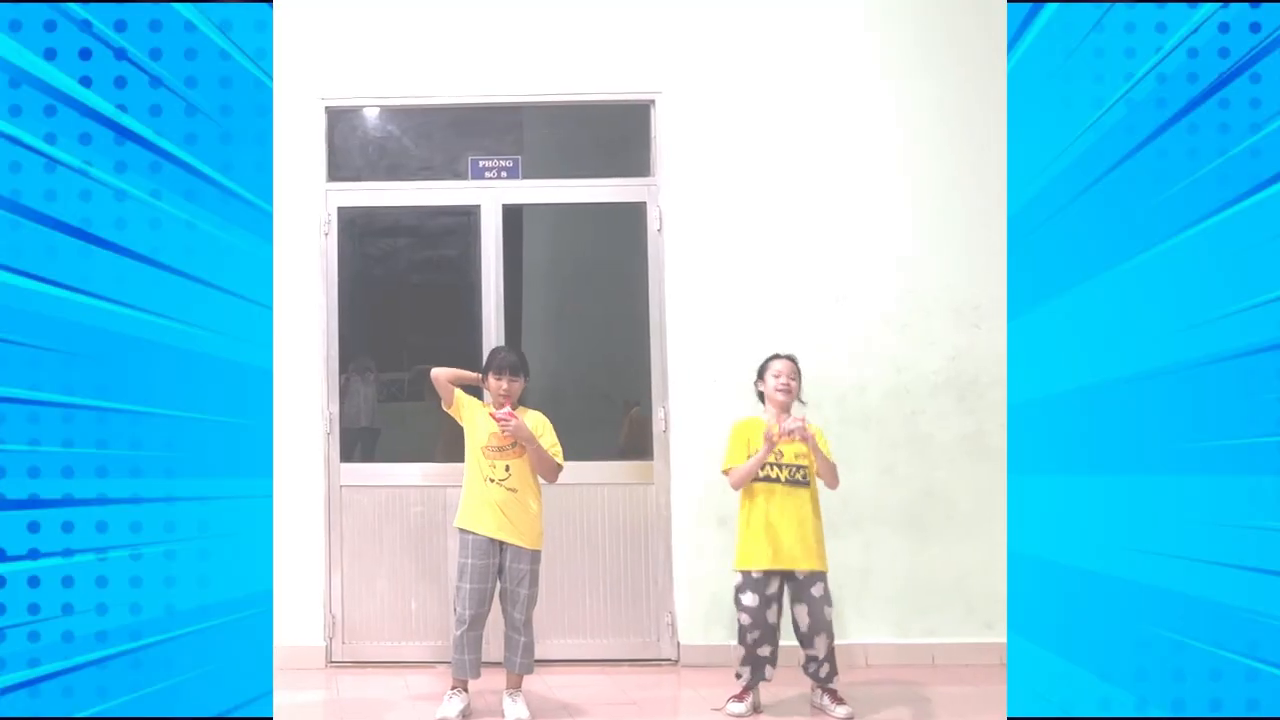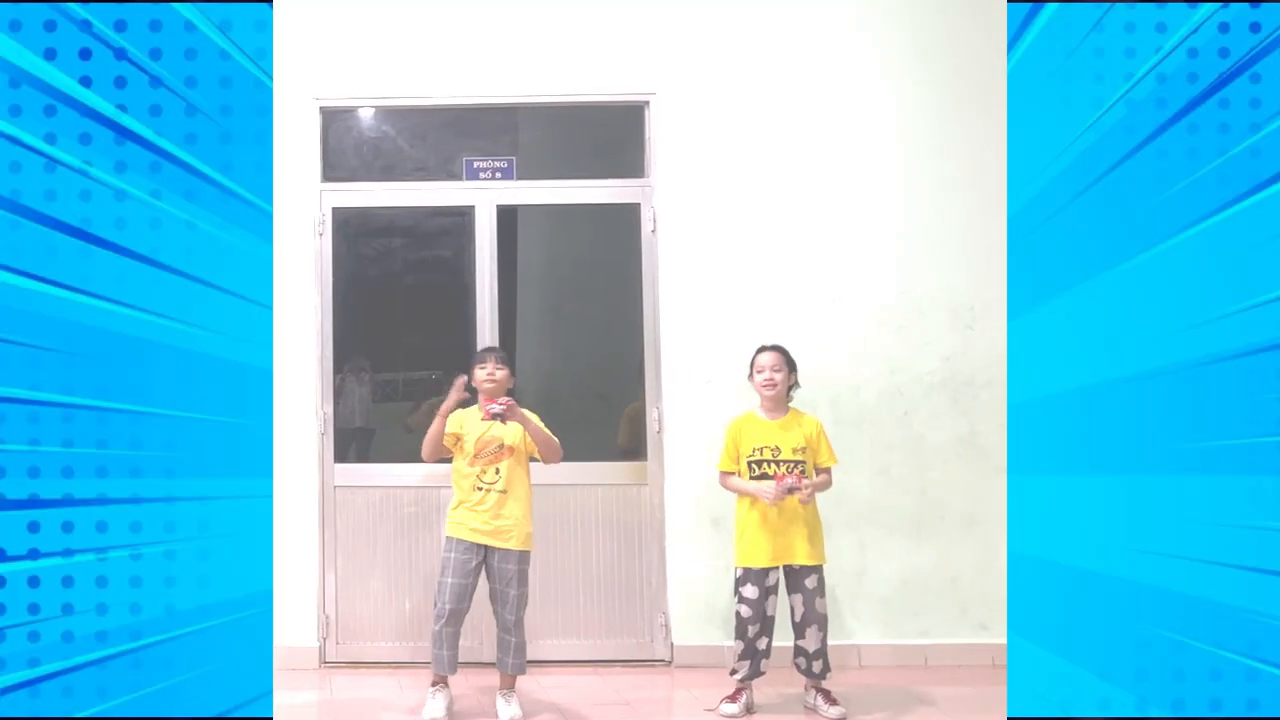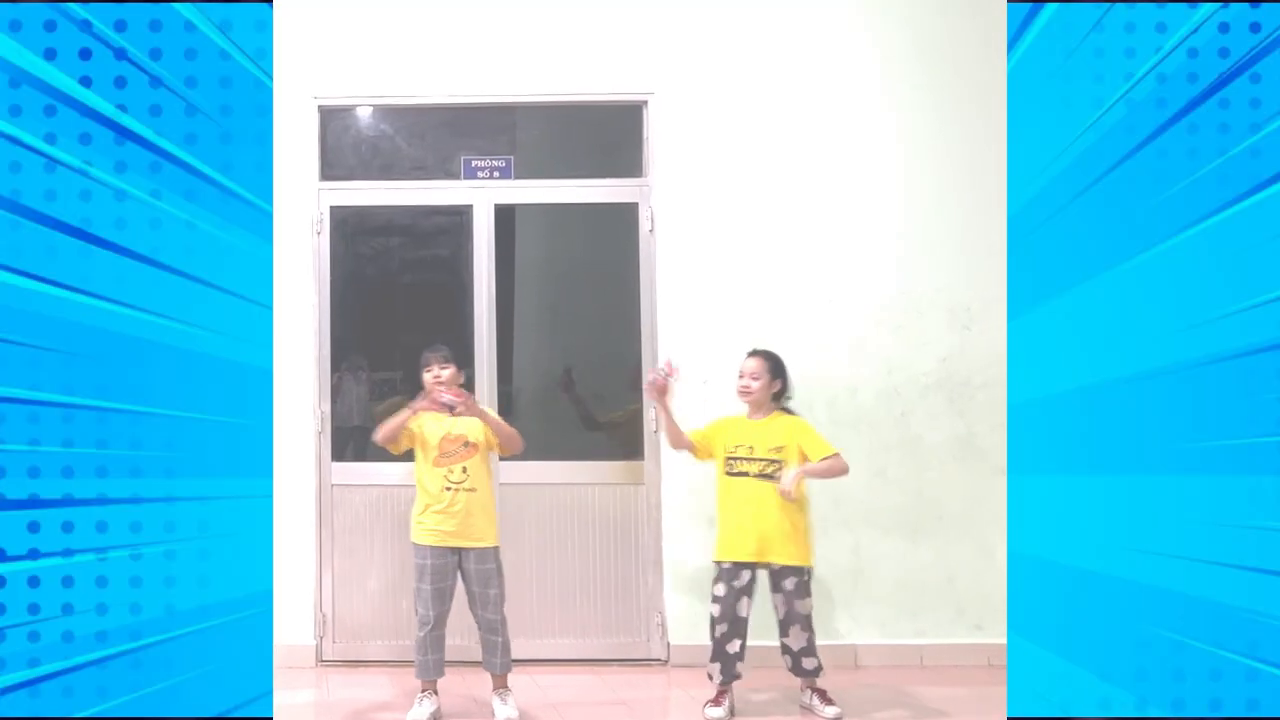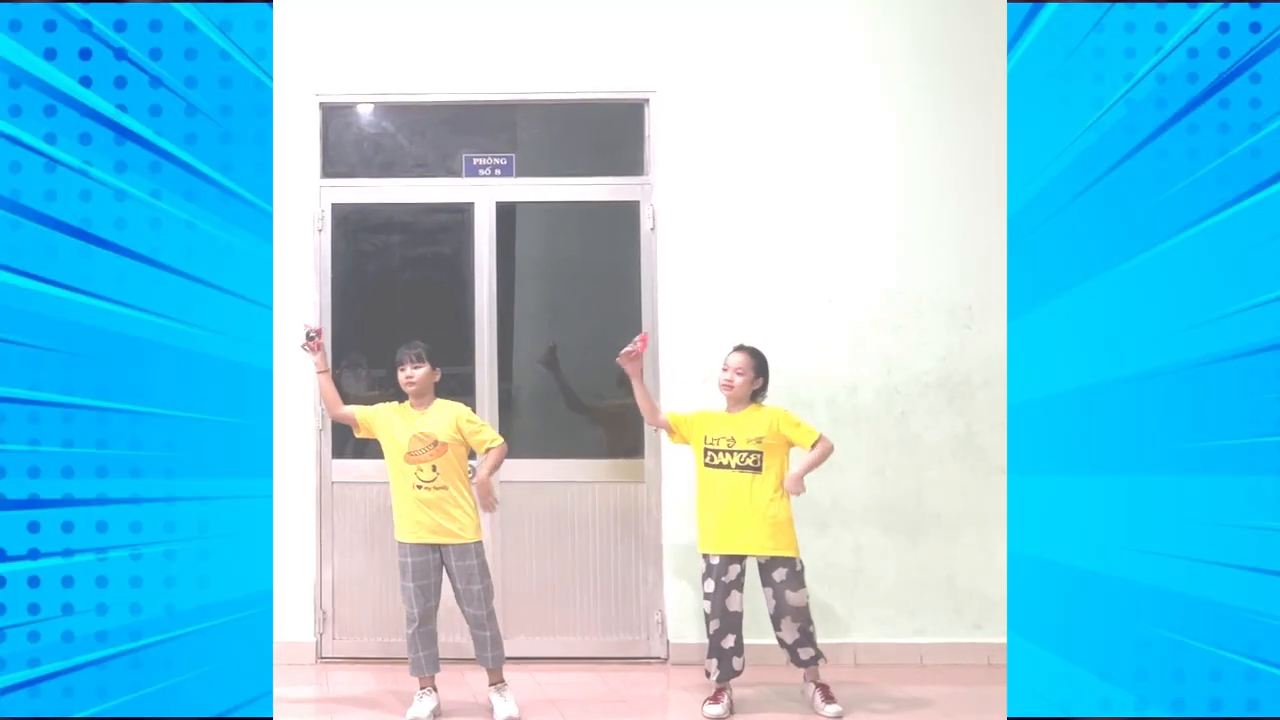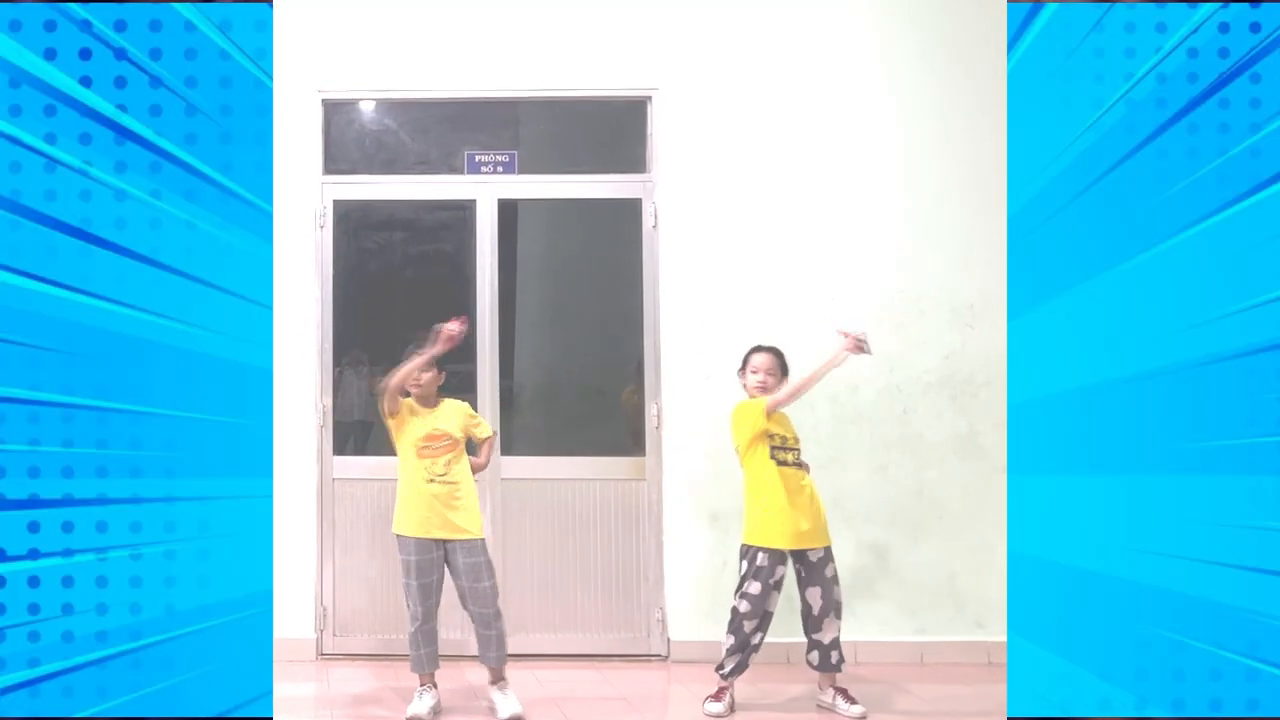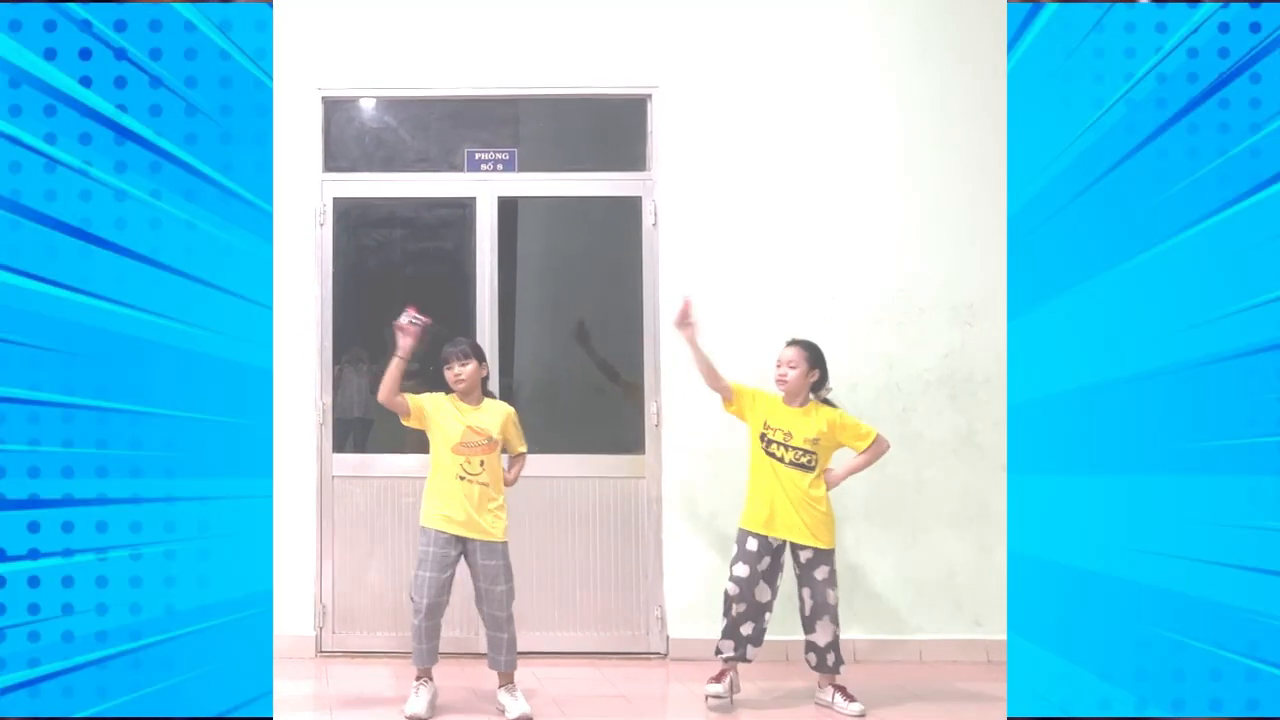
dt=0.5s
person 1, frame 1
left shoulder: (536, 421)
right shoulder: (471, 411)
left elbow: (552, 474)
right elbow: (437, 375)
left wrist: (526, 439)
right wrist: (481, 380)
left hip: (523, 532)
right hip: (478, 528)
left knee: (519, 615)
right knee: (469, 612)
person 1, frame 2
left shoulder: (523, 419)
right shoulder: (460, 418)
left elbow: (555, 456)
right elbow: (429, 454)
left wrist: (521, 418)
right wrist: (446, 407)
left hip: (510, 534)
right hip: (464, 530)
left knee: (510, 616)
right knee: (448, 610)
right ankle: (439, 687)
person 1, frame 3
left shoulder: (480, 416)
right shoulder: (417, 419)
left elbow: (516, 447)
right elbow: (382, 439)
left wrist: (479, 412)
right wrist: (416, 407)
left hip: (480, 533)
right hip: (433, 534)
left knee: (491, 614)
right knee: (430, 617)
person 1, frame 4
left shoulder: (456, 413)
right shoulder: (386, 415)
left elbow: (498, 445)
right elbow: (336, 411)
left wrist: (484, 475)
right wrist: (322, 365)
left hip: (460, 530)
right hip: (414, 534)
left knee: (479, 609)
right knee: (419, 615)
left ankle: (498, 686)
person 1, frame 5
left shoulder: (460, 410)
right shoulder: (398, 412)
left elbow: (485, 436)
right elbow: (389, 387)
left wrist: (481, 460)
right wrist: (433, 349)
left hip: (463, 526)
right hip: (416, 528)
left knee: (484, 605)
right knee: (420, 610)
left ankle: (498, 685)
person 1, frame 6
left shoulder: (504, 412)
right shoulder: (434, 406)
left elbow: (519, 451)
right elbow: (386, 397)
left wrist: (511, 475)
right wrist: (403, 350)
left hip: (488, 527)
right hip: (440, 523)
left knee: (498, 609)
right knee: (427, 604)
left ankle: (507, 687)
right ankle: (423, 683)
person 2, frame 1
left shoulder: (808, 430)
right shoulder: (745, 428)
left elbow: (833, 481)
right elbow: (734, 481)
left wrist: (813, 448)
right wrist: (764, 452)
left hip: (803, 545)
right hip: (759, 546)
left knee: (816, 619)
right knee: (754, 619)
left ankle: (822, 687)
right ankle: (750, 687)
person 2, frame 2
left shoulder: (810, 425)
right shoulder: (740, 426)
left elbow: (826, 476)
right elbow: (725, 477)
left wrist: (812, 487)
right wrist: (757, 488)
left hip: (803, 540)
right hip: (757, 540)
left knee: (811, 614)
right knee: (751, 614)
left ankle: (814, 687)
right ankle: (743, 687)
person 2, frame 3
left shoulder: (795, 427)
right shoulder: (725, 428)
left elbow: (840, 465)
right elbow: (679, 442)
left wrist: (801, 470)
right wrist: (661, 402)
left hip: (785, 543)
right hip: (736, 543)
left knee: (796, 615)
right knee: (727, 616)
left ankle: (810, 688)
right ankle: (723, 689)
person 2, frame 4
left shoulder: (775, 418)
right shoulder: (703, 421)
left elbow: (824, 445)
right elbow: (654, 418)
left wrist: (798, 471)
right wrist: (636, 376)
left hip: (770, 532)
right hip: (720, 536)
left knee: (791, 607)
right knee: (720, 611)
left ankle: (813, 680)
right ankle: (722, 686)
person 2, frame 5
left shoulder: (782, 420)
right shoulder: (744, 413)
right elbow: (787, 396)
left wrist: (802, 469)
right wrist: (833, 358)
left hip: (810, 529)
right hip: (767, 531)
left knee: (825, 605)
right knee: (750, 607)
left ankle: (827, 687)
right ankle: (725, 686)
person 2, frame 6
left shoulder: (831, 419)
right shoulder: (756, 403)
left elbow: (880, 445)
right elbow: (715, 383)
left wrist: (840, 474)
right wrist: (692, 340)
left hip: (811, 526)
right hip: (762, 522)
left knee: (821, 604)
right knee: (742, 593)
left ankle: (828, 684)
right ankle: (728, 671)
